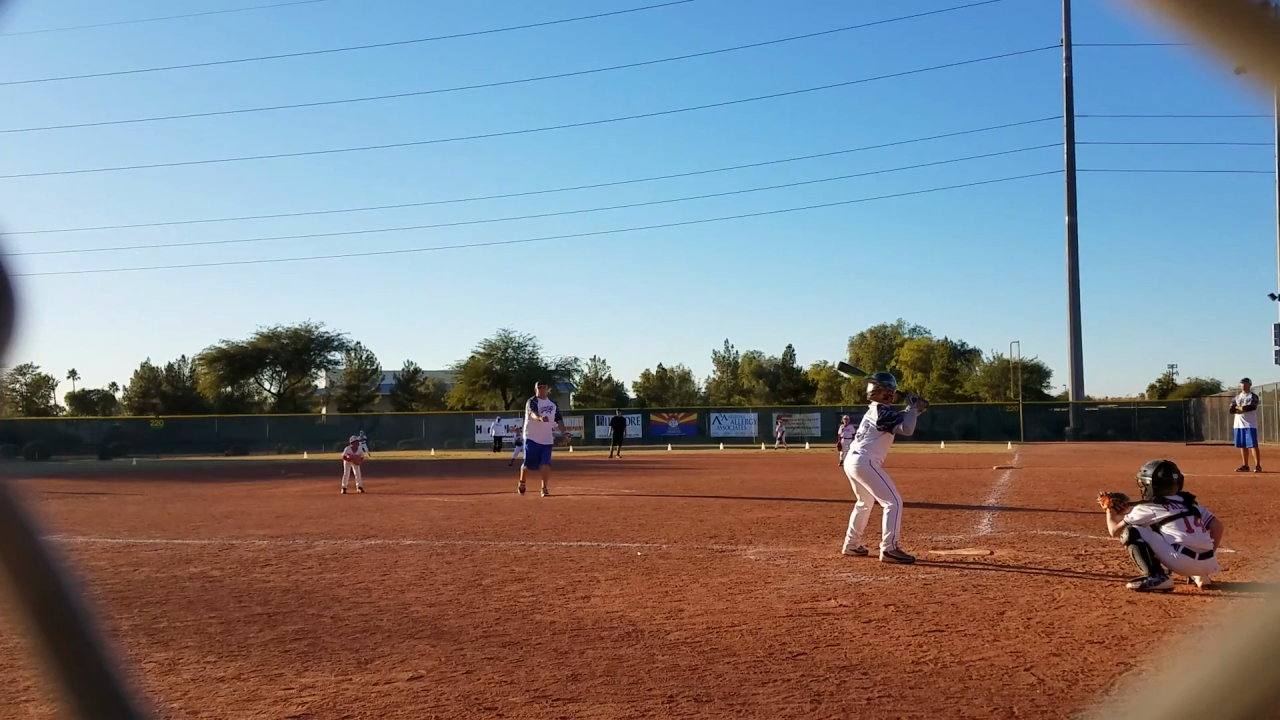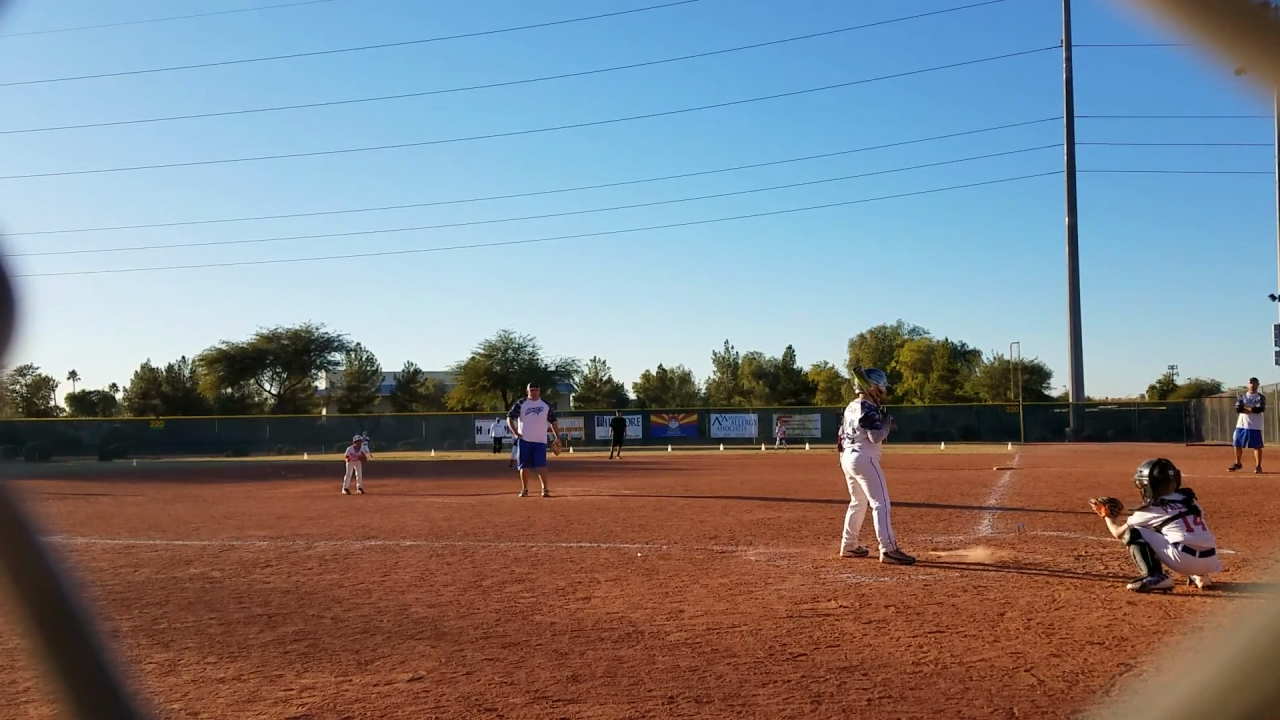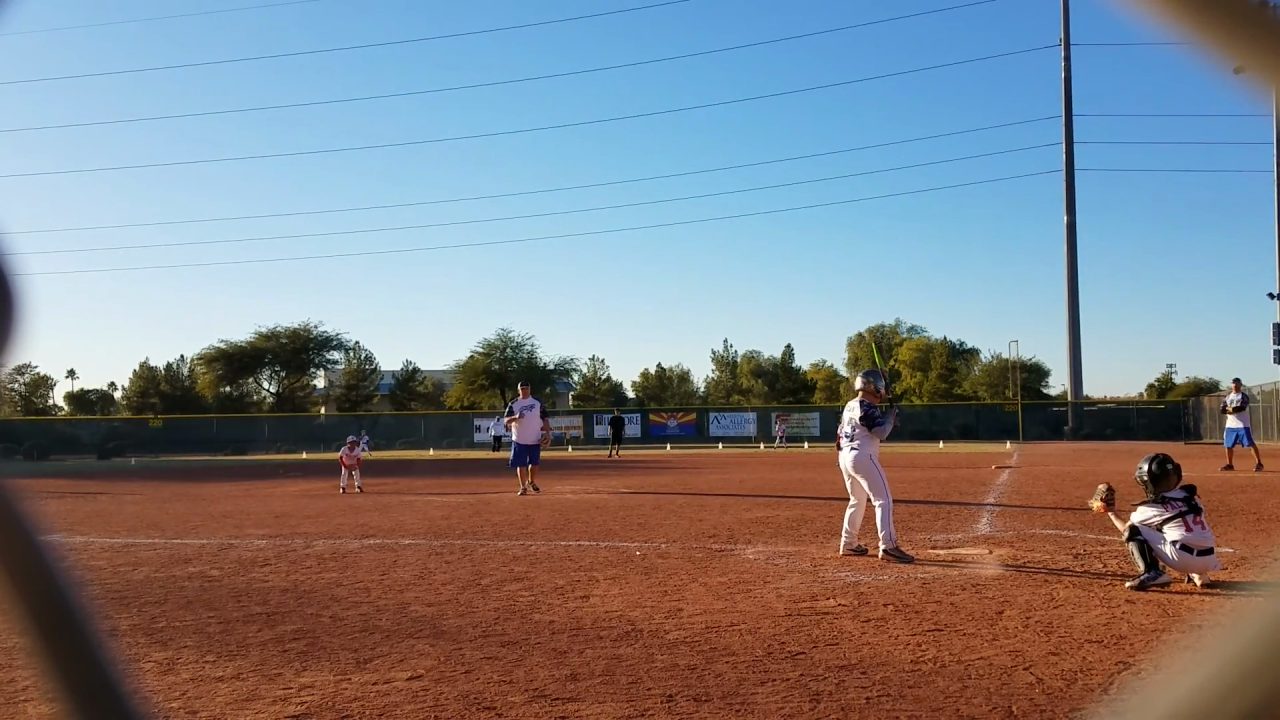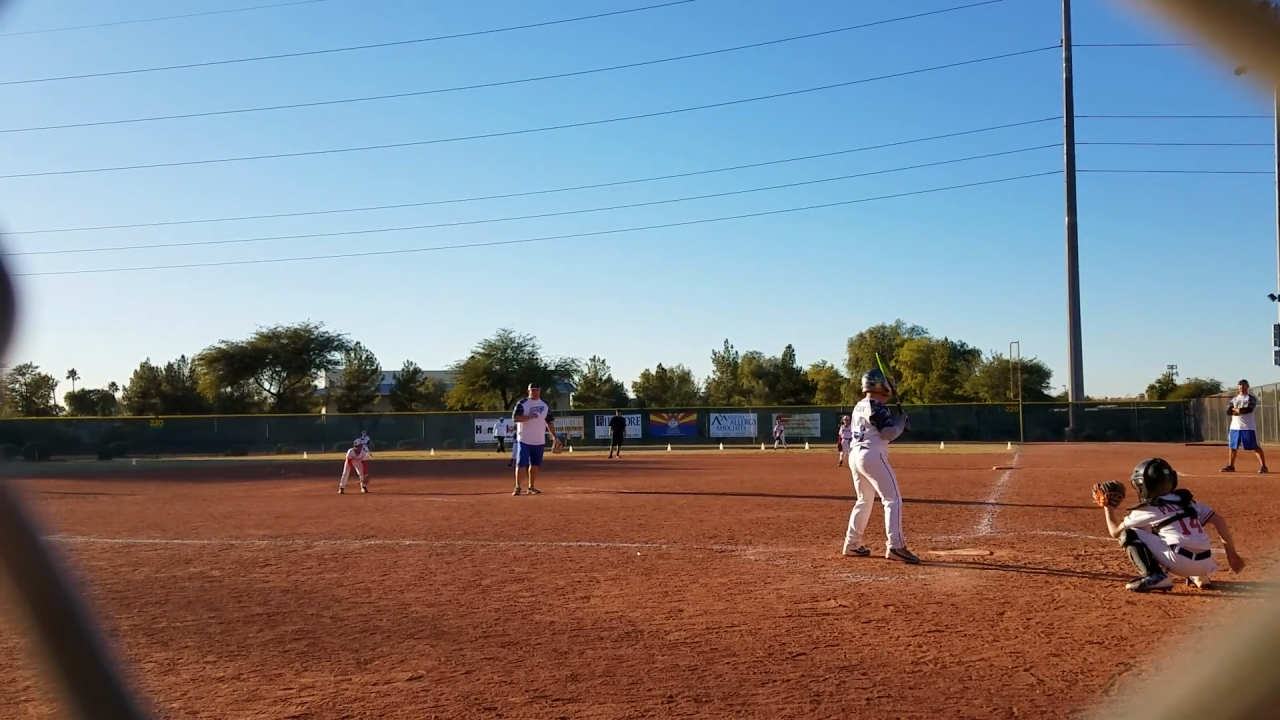
dt=0.7s
person 1, frame 1
left shoulder: (875, 410)
right shoulder: (883, 412)
left elbow: (899, 418)
right elbow: (907, 429)
left wrist: (915, 409)
right wrist: (913, 409)
left hip: (851, 460)
right hip: (865, 462)
left knee: (864, 503)
right knee: (893, 503)
left ankle: (851, 544)
right ankle: (889, 549)
person 1, frame 2
left shoulder: (851, 407)
right shoulder: (868, 409)
right elbow: (876, 437)
left wrist: (881, 424)
right wrist: (887, 425)
left hip: (848, 457)
right hip: (864, 459)
left knee: (858, 502)
right knee: (880, 504)
left ankle: (849, 545)
right ankle: (888, 550)
person 1, frame 3
left shoulder: (850, 406)
right shoulder: (868, 408)
right elbow: (881, 433)
left wrist: (885, 418)
right wrist: (891, 417)
left hip: (846, 456)
right hip: (863, 457)
left knee: (857, 501)
right knee: (883, 500)
left ankle: (848, 543)
right ankle: (888, 546)
person 1, frame 4
left shoulder: (859, 407)
right shoulder: (877, 408)
right elbow: (890, 434)
left wrist: (897, 424)
right wrist: (901, 422)
left hip: (855, 456)
right hip: (872, 456)
left knee: (864, 500)
right knee: (892, 500)
left ankle: (852, 544)
right ankle: (895, 546)
